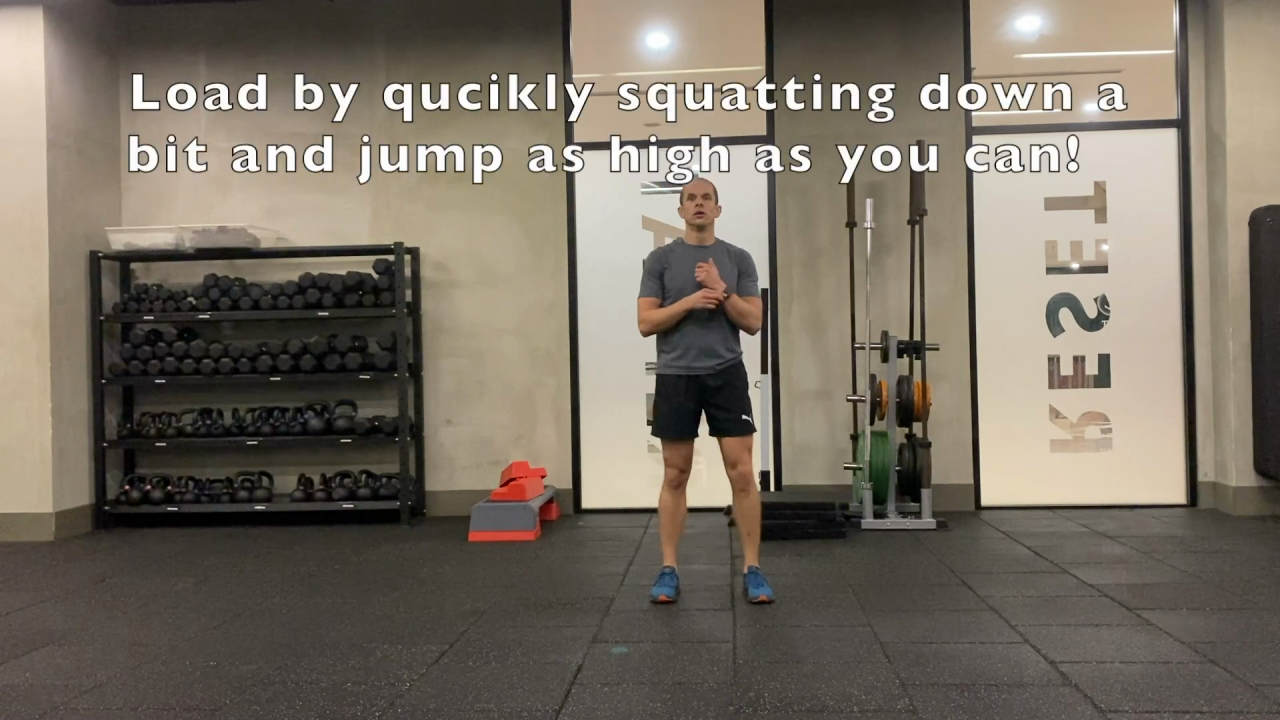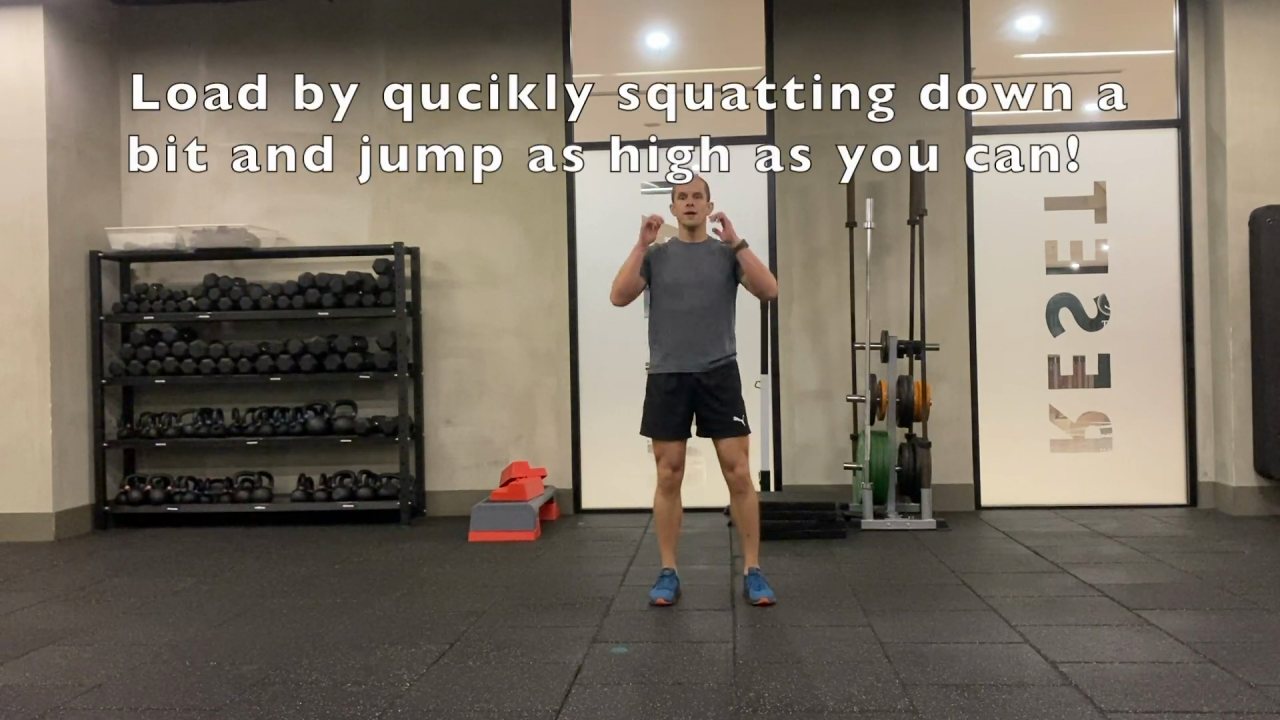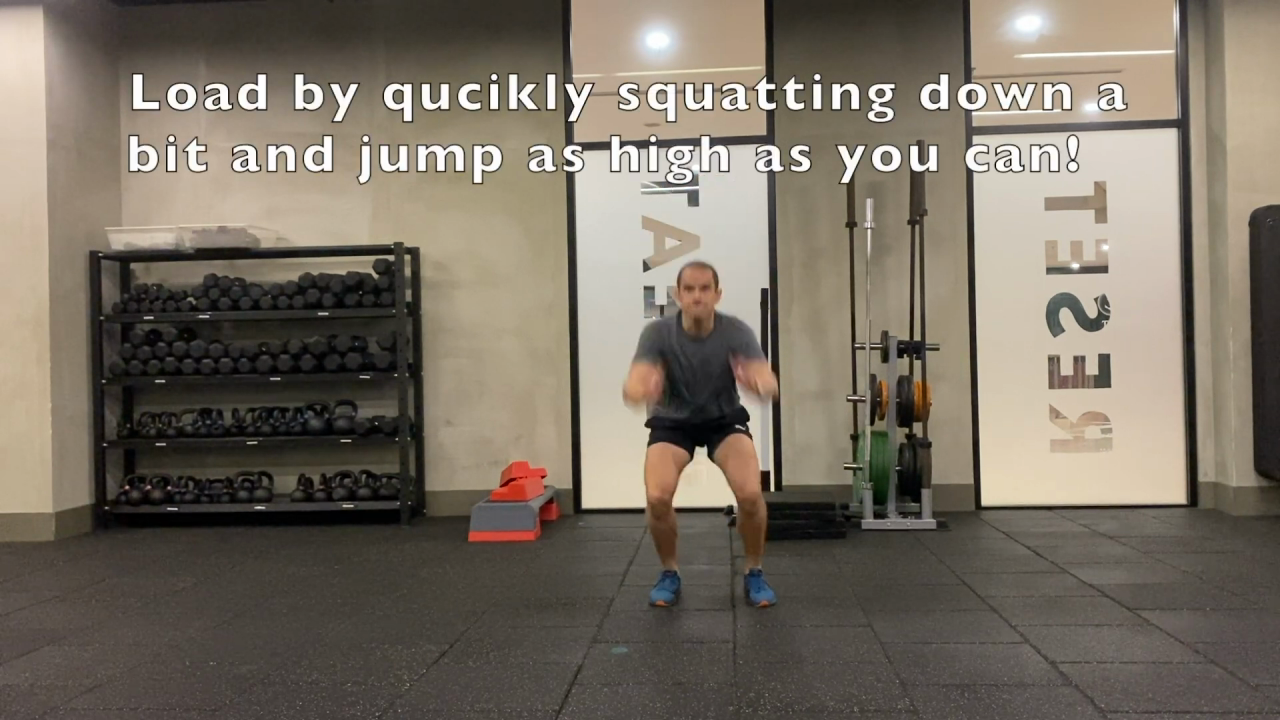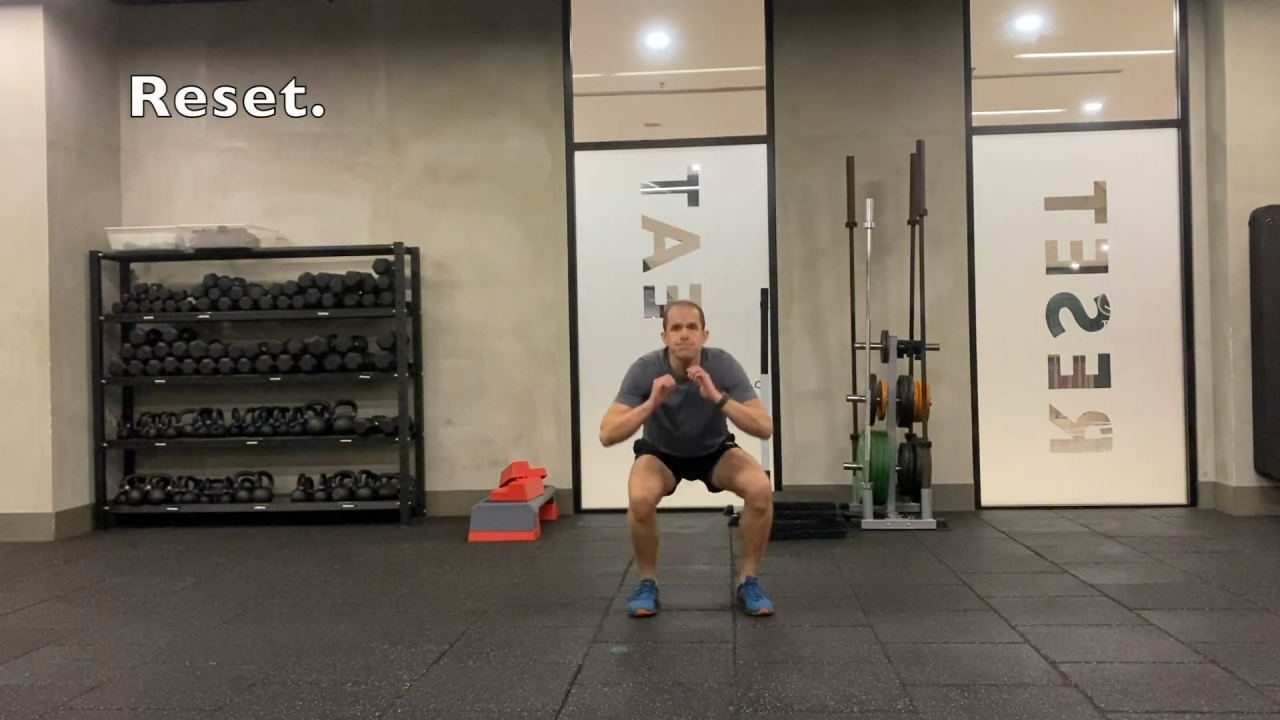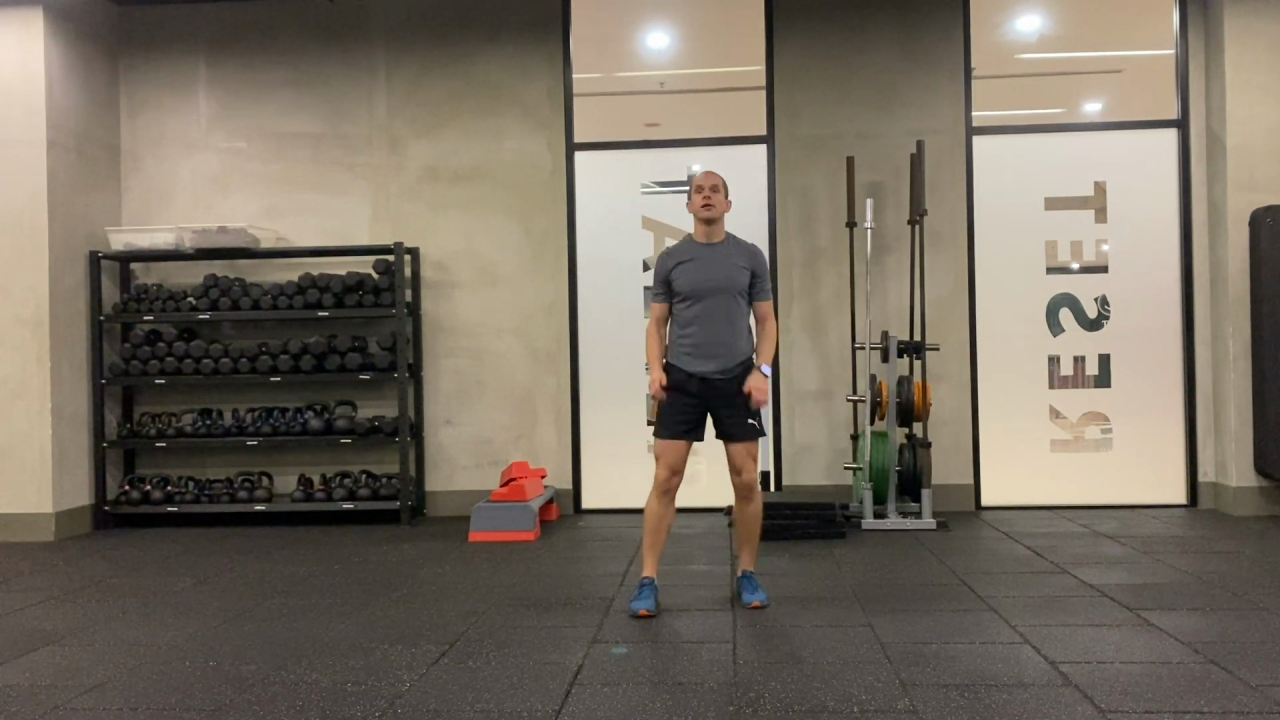
dt=1s
person 1, frame 1
left shoulder: (739, 259)
right shoulder: (660, 259)
left elbow: (753, 322)
right elbow: (645, 322)
left wrist: (721, 289)
right wrist: (689, 300)
left hip: (727, 375)
right hip: (676, 378)
left knee: (742, 475)
right knee: (675, 477)
left ankle: (752, 569)
right ankle: (669, 569)
person 1, frame 2
left shoulder: (729, 251)
right shoulder: (654, 255)
left elbow: (769, 290)
right elbow: (619, 297)
left wrist: (736, 241)
right wrist: (642, 243)
left hip: (719, 374)
right hip: (667, 377)
left knee: (739, 476)
right knee: (668, 478)
left ankle: (753, 571)
right ankle: (668, 572)
person 1, frame 3
left shoulder: (736, 332)
right shoulder: (657, 334)
left elbow: (769, 387)
right elbow: (631, 391)
left wrist: (757, 379)
right wrist: (645, 385)
left hip: (724, 420)
right hip: (672, 422)
left knee: (750, 493)
right knee: (658, 497)
left ankle: (754, 572)
right ankle: (669, 572)
person 1, frame 4
left shoulder: (723, 365)
right shoulder: (644, 369)
left elbow: (764, 427)
right elbow: (607, 434)
left wrist: (718, 397)
right wrist: (651, 403)
left hip: (713, 451)
right hip: (661, 452)
left knee: (759, 489)
right knee: (640, 499)
left ankle: (748, 580)
right ankle: (647, 581)
person 1, frame 5
left shoulder: (750, 255)
right shoulder: (670, 258)
left elbow: (767, 323)
right elbow: (657, 323)
left wrist: (762, 371)
right wrist: (655, 368)
left hip: (737, 381)
right hip: (682, 381)
left knee: (746, 482)
right knee: (666, 481)
left ankle: (746, 574)
right ankle: (648, 581)
